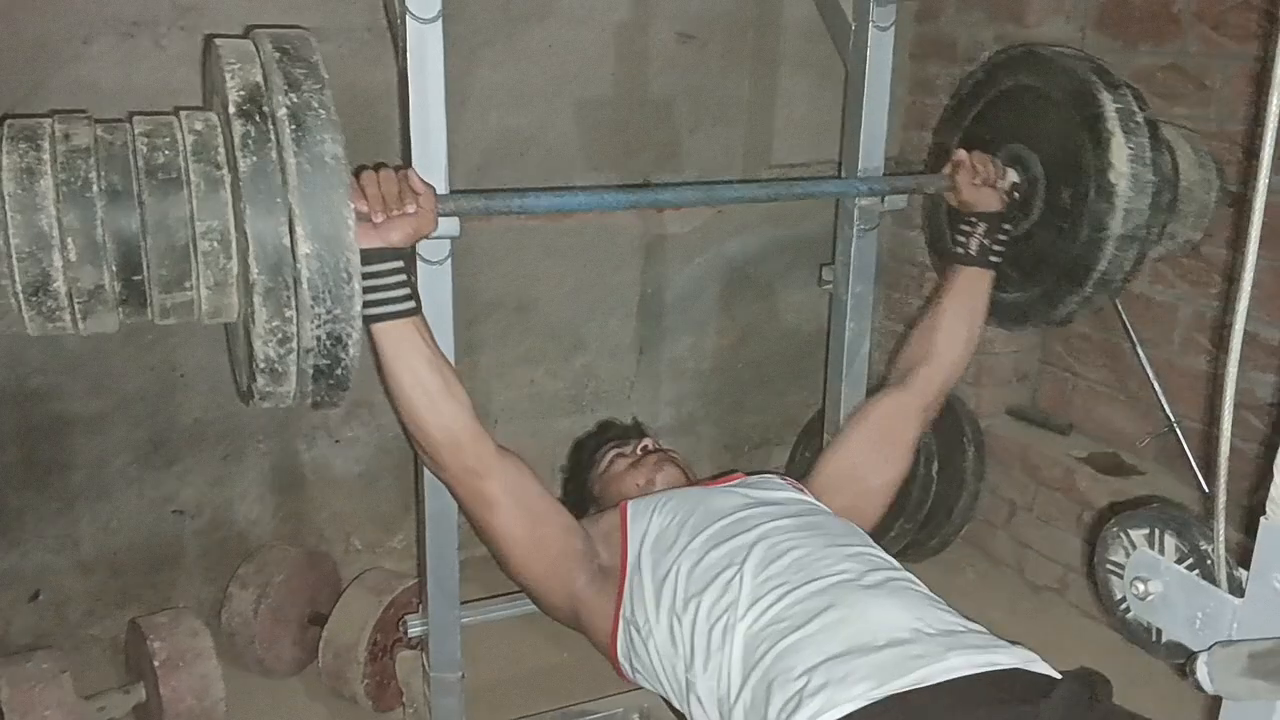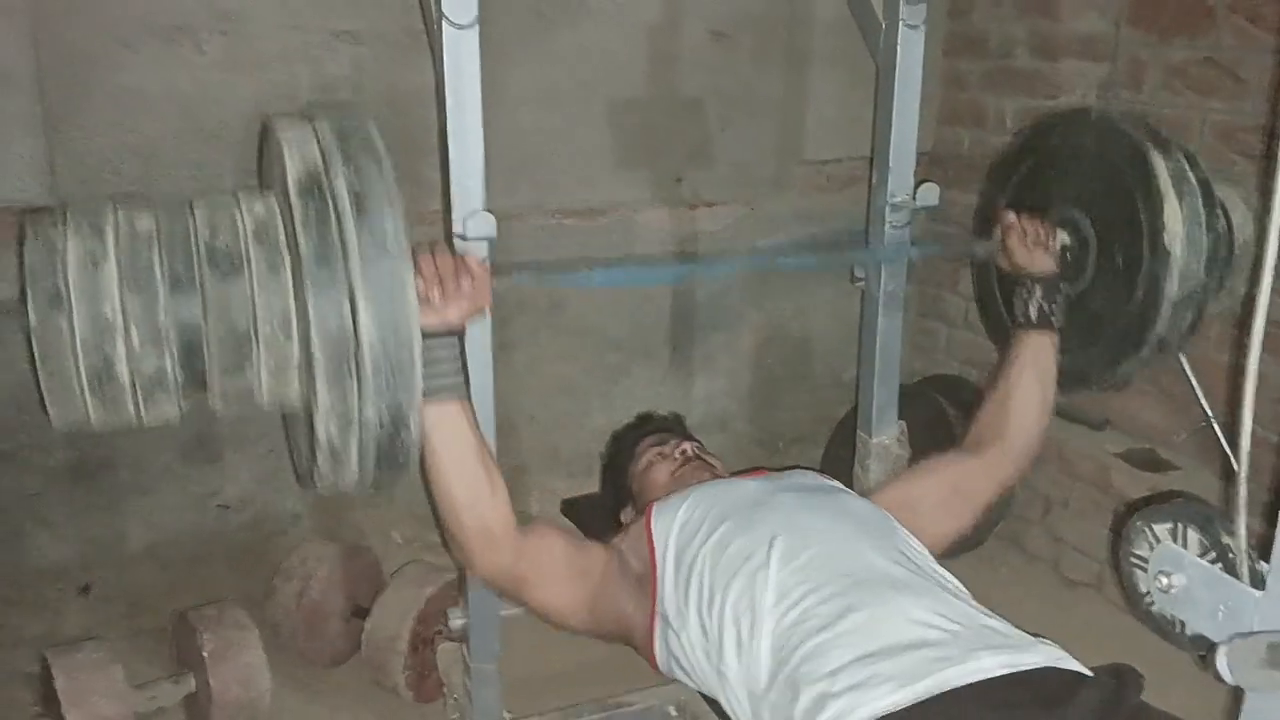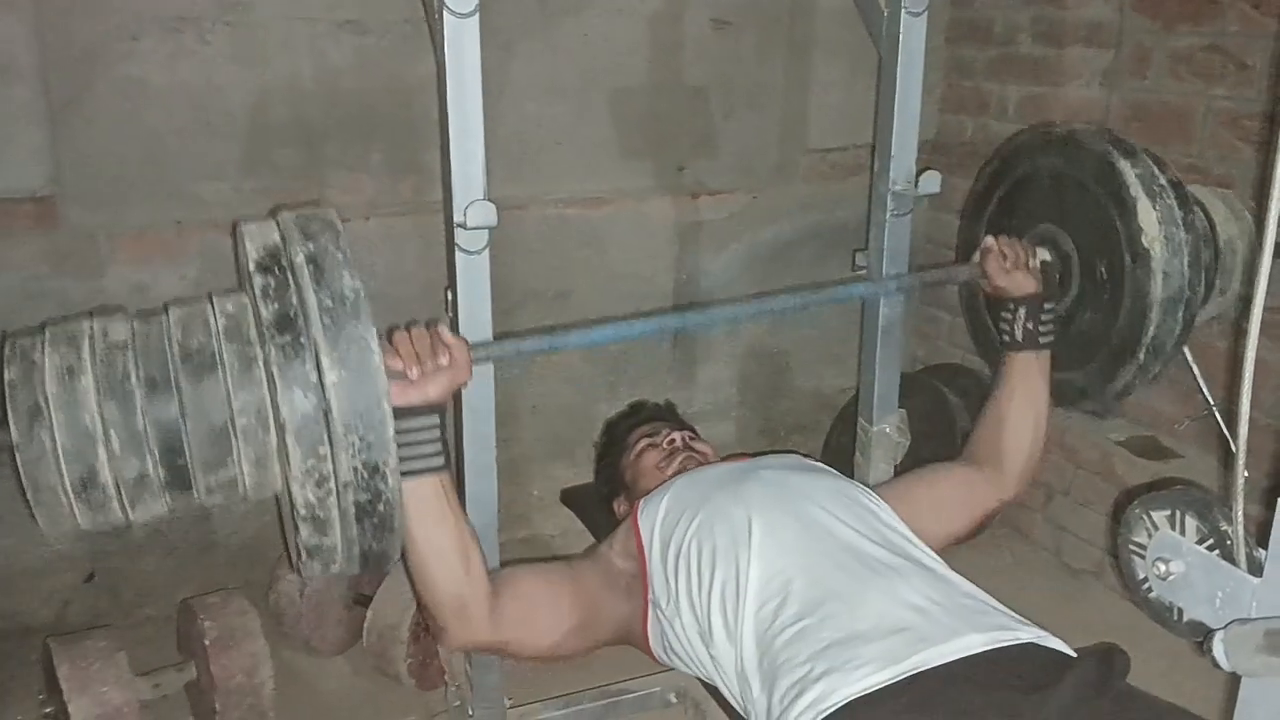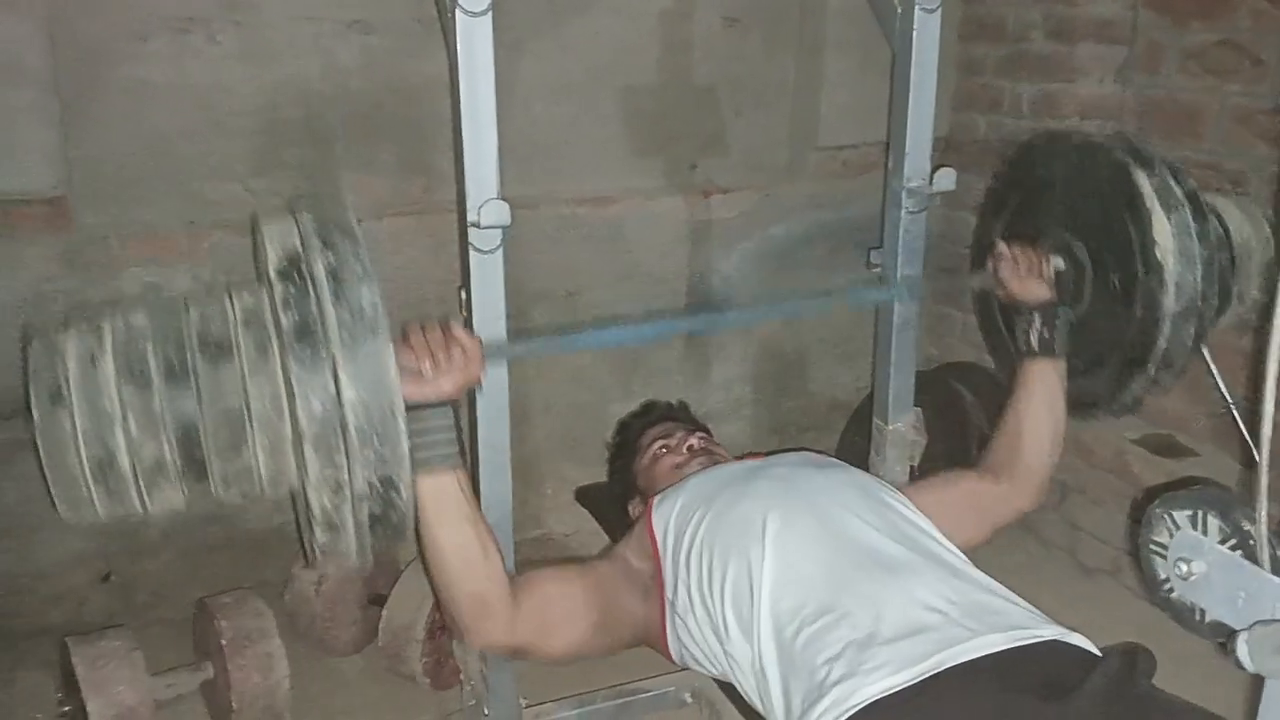
dt=1s
person 1, frame 1
left shoulder: (802, 505)
right shoulder: (601, 564)
left elbow: (911, 390)
right elbow: (467, 457)
left wrist: (980, 228)
right wrist: (385, 263)
person 1, frame 2
left shoulder: (838, 505)
right shoulder: (641, 569)
left elbow: (993, 456)
right elbow: (493, 544)
left wrist: (1038, 292)
right wrist: (439, 343)
person 1, frame 3
left shoulder: (837, 495)
right shoulder: (633, 562)
left elbow: (996, 472)
right elbow: (471, 614)
left wrist: (1023, 314)
right wrist: (418, 422)
person 1, frame 4
left shoulder: (850, 488)
right shoulder: (647, 566)
left elbow: (1014, 478)
right elbow: (489, 611)
left wrist: (1039, 318)
right wrist: (435, 417)
